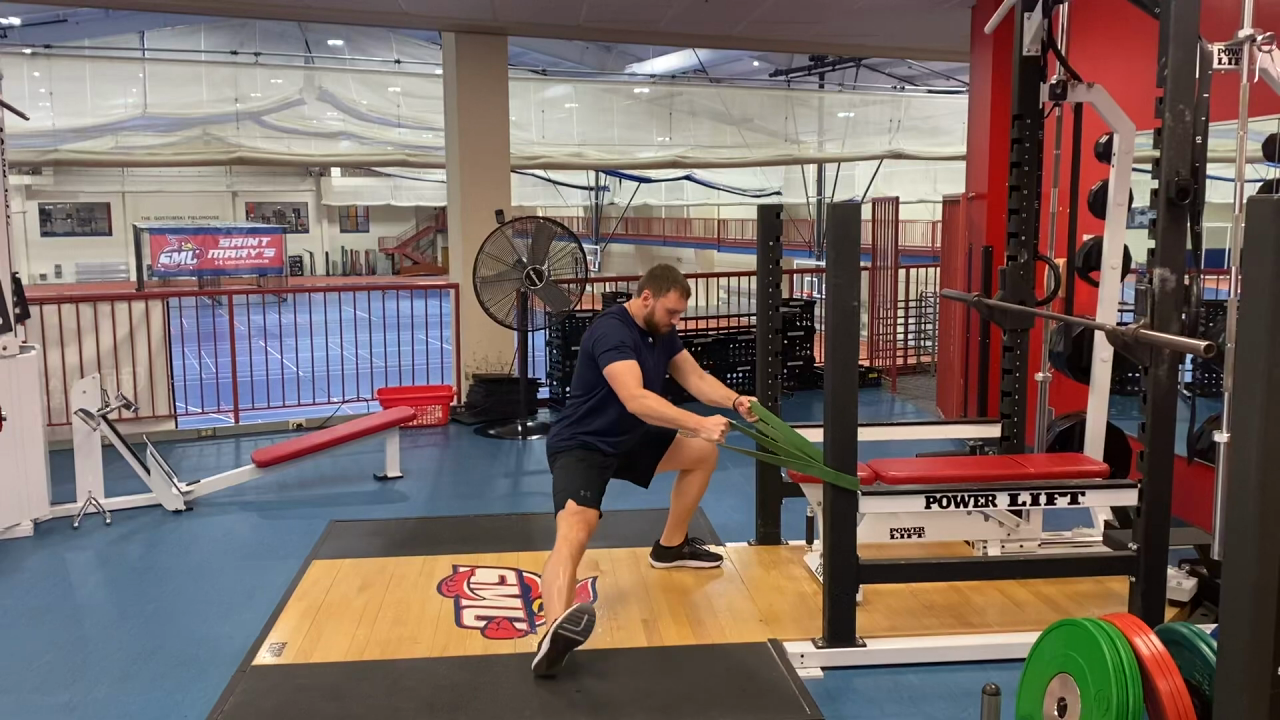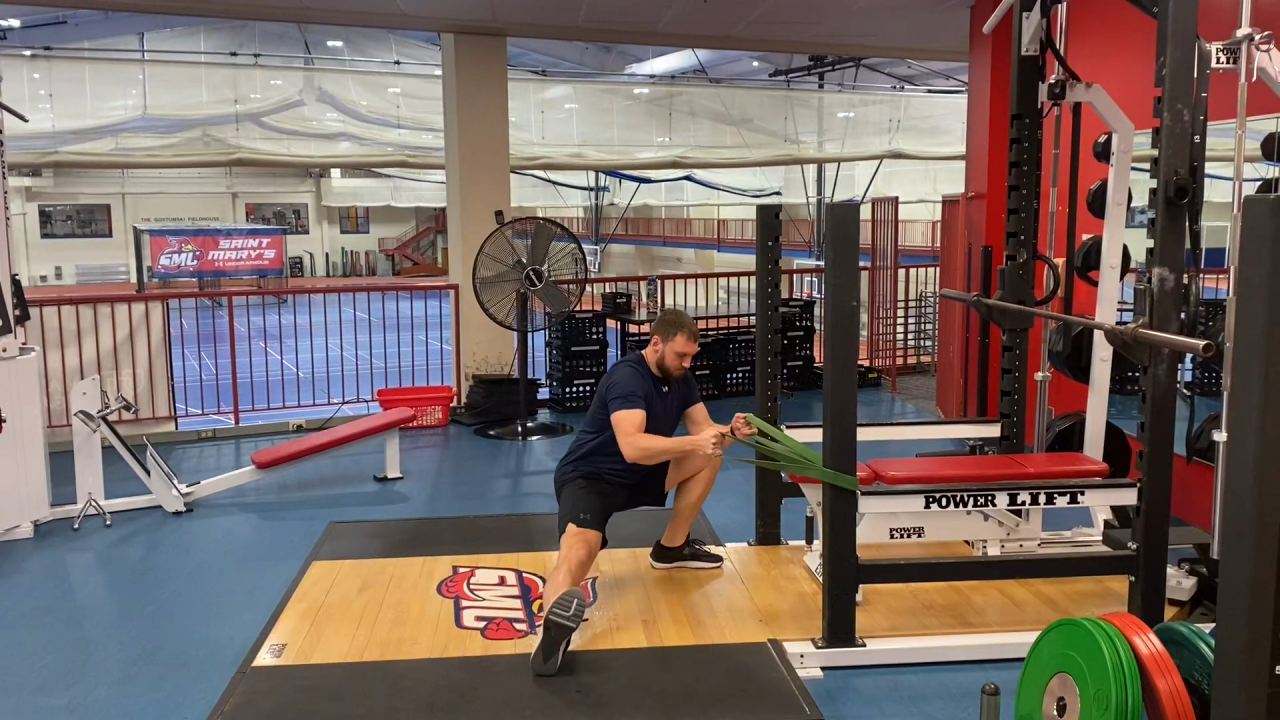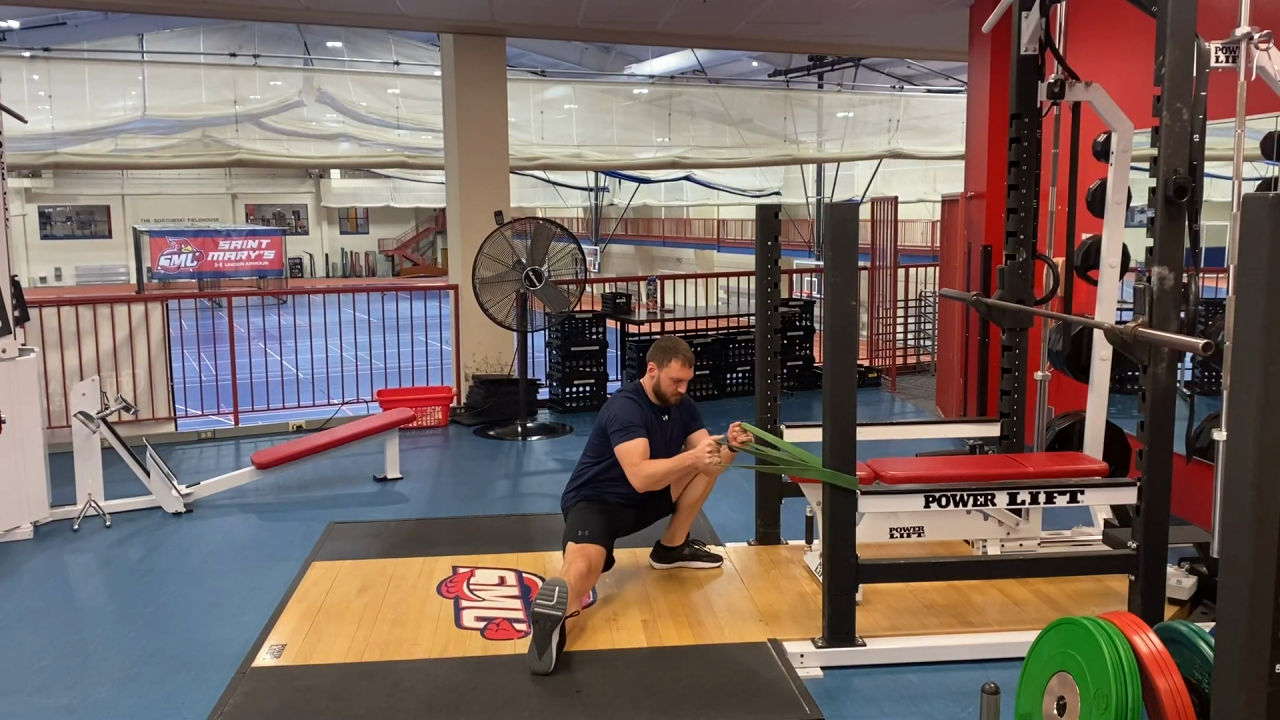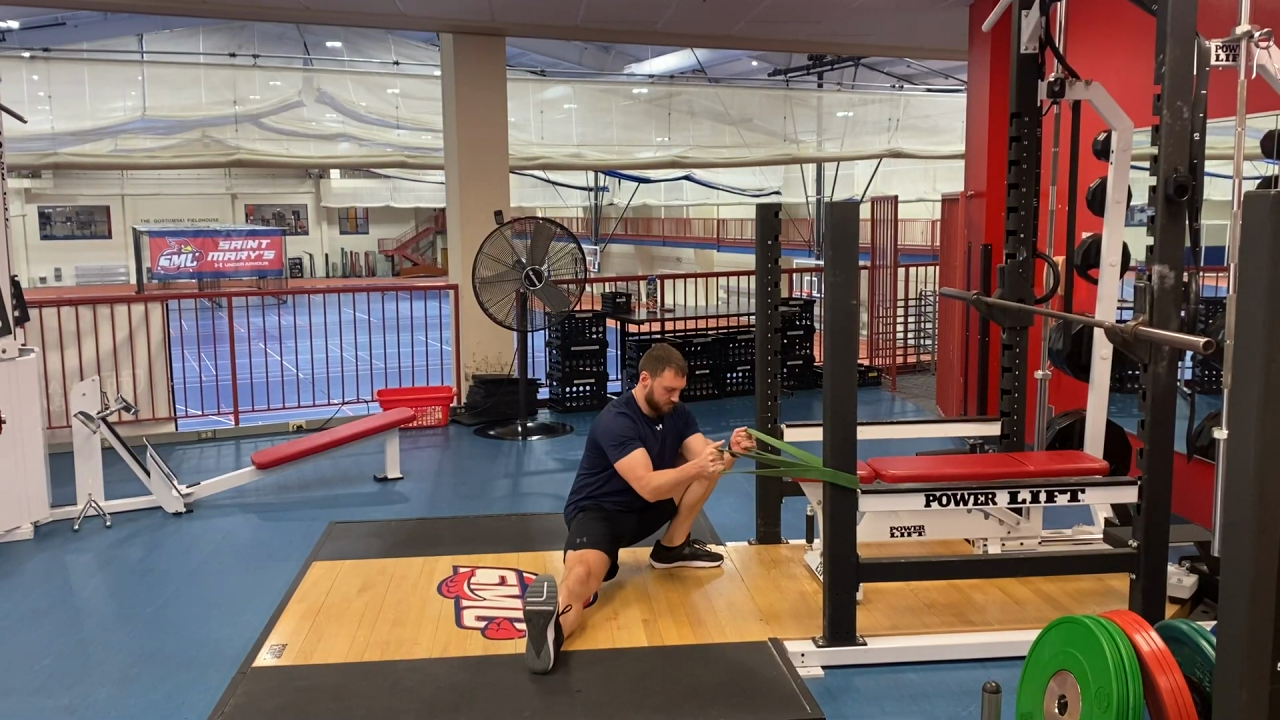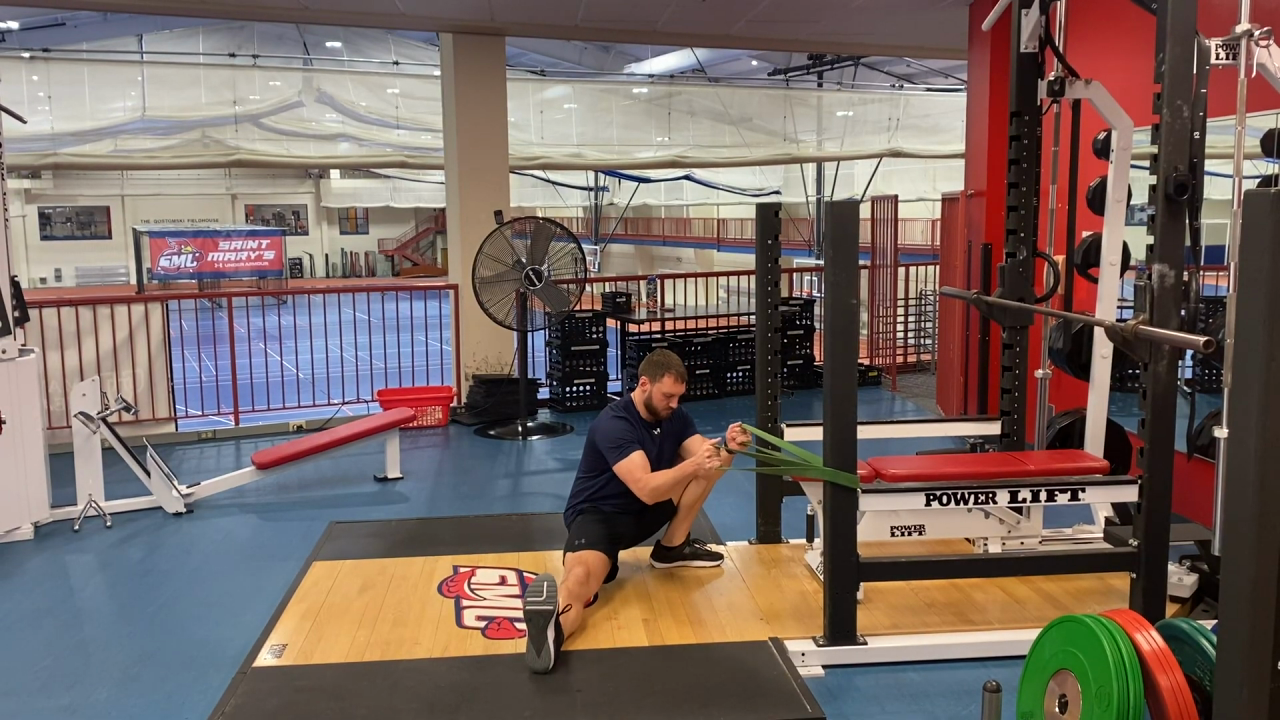
dt=0.5s
person 1, frame 1
left shoulder: (661, 331)
right shoulder: (611, 331)
left elbow: (694, 378)
right elbow: (636, 399)
left wrist: (733, 401)
right wrist: (699, 424)
left hip: (627, 439)
right hip: (581, 446)
left knee: (703, 454)
right knee: (574, 534)
left ankle: (671, 545)
right ankle: (556, 632)
person 1, frame 2
left shoulder: (681, 379)
right shoulder: (627, 377)
left elbow: (704, 431)
right elbow: (632, 447)
left wrist: (731, 432)
right wrist: (693, 442)
left hip: (636, 475)
right hip: (588, 478)
left knee: (707, 461)
right knee: (577, 554)
left ankle: (672, 547)
right ankle: (555, 628)
person 1, frame 3
left shoulder: (683, 406)
right shoulder: (625, 407)
left elbow: (709, 464)
right elbow: (640, 476)
left wrist: (729, 447)
right wrist: (692, 457)
left hip: (641, 501)
right hip: (594, 502)
left knee: (707, 468)
right knee: (580, 569)
left ankle: (672, 548)
right ankle: (551, 625)
person 1, frame 4
left shoulder: (677, 413)
right shoulder: (615, 421)
left elbow: (704, 461)
right elbow: (649, 486)
left wrist: (731, 451)
right wrist: (697, 467)
left hip: (645, 509)
right hip: (599, 512)
left knee: (708, 466)
right knee: (581, 575)
left ankle: (672, 548)
person 1, frame 5
left shoulder: (674, 416)
right shoulder: (613, 424)
left elbow: (704, 466)
right elbow: (647, 489)
left wrist: (727, 449)
right wrist: (694, 464)
left hip: (644, 512)
right hip: (598, 514)
left knee: (708, 468)
right knee: (581, 576)
left ankle: (672, 547)
right ankle: (551, 628)
